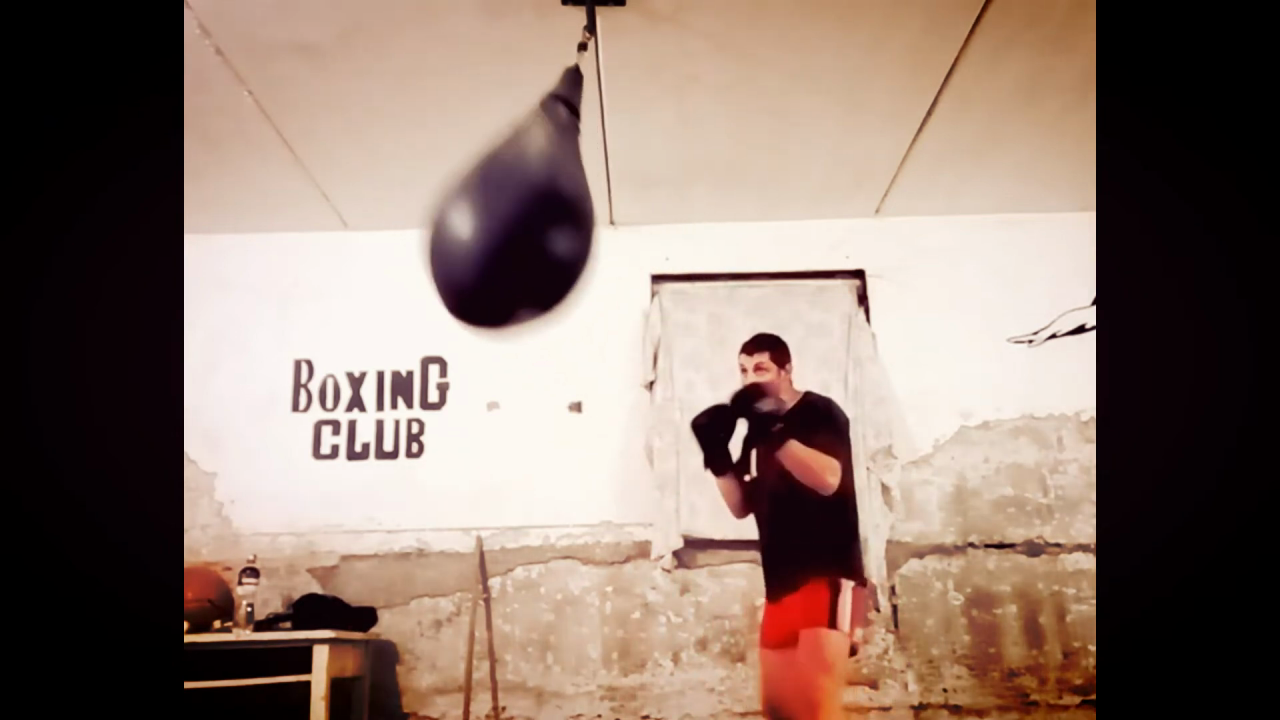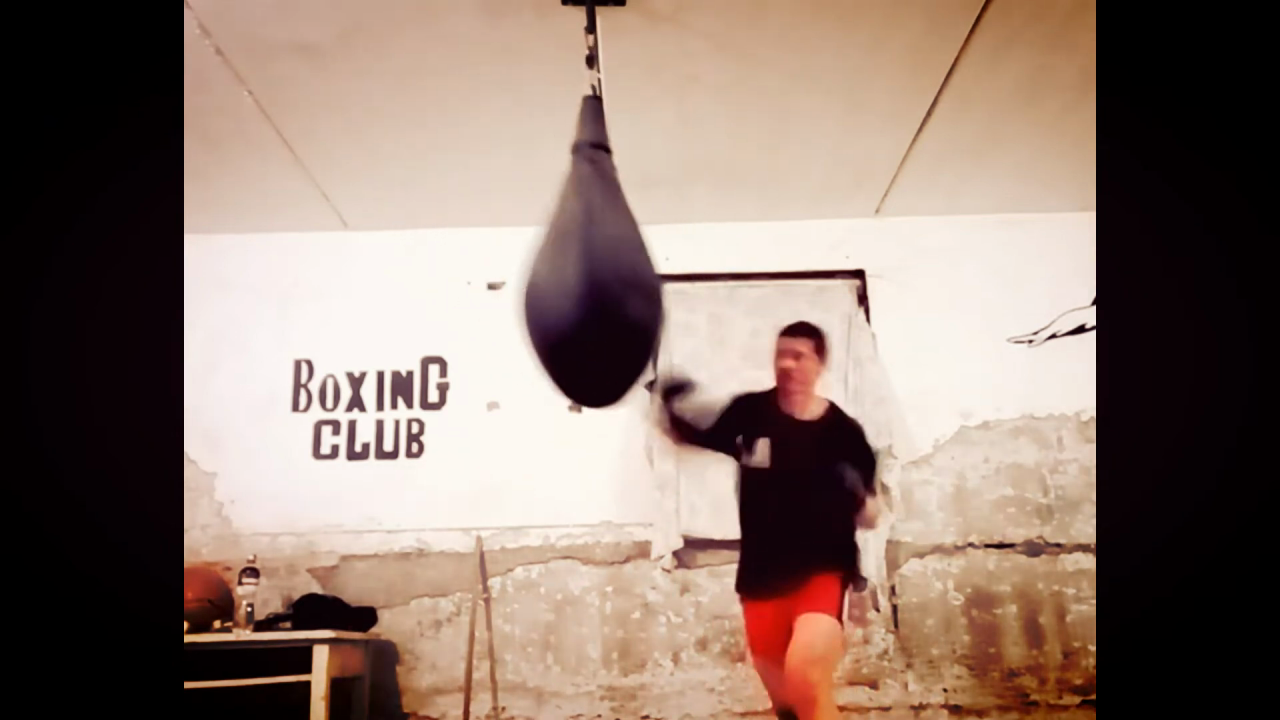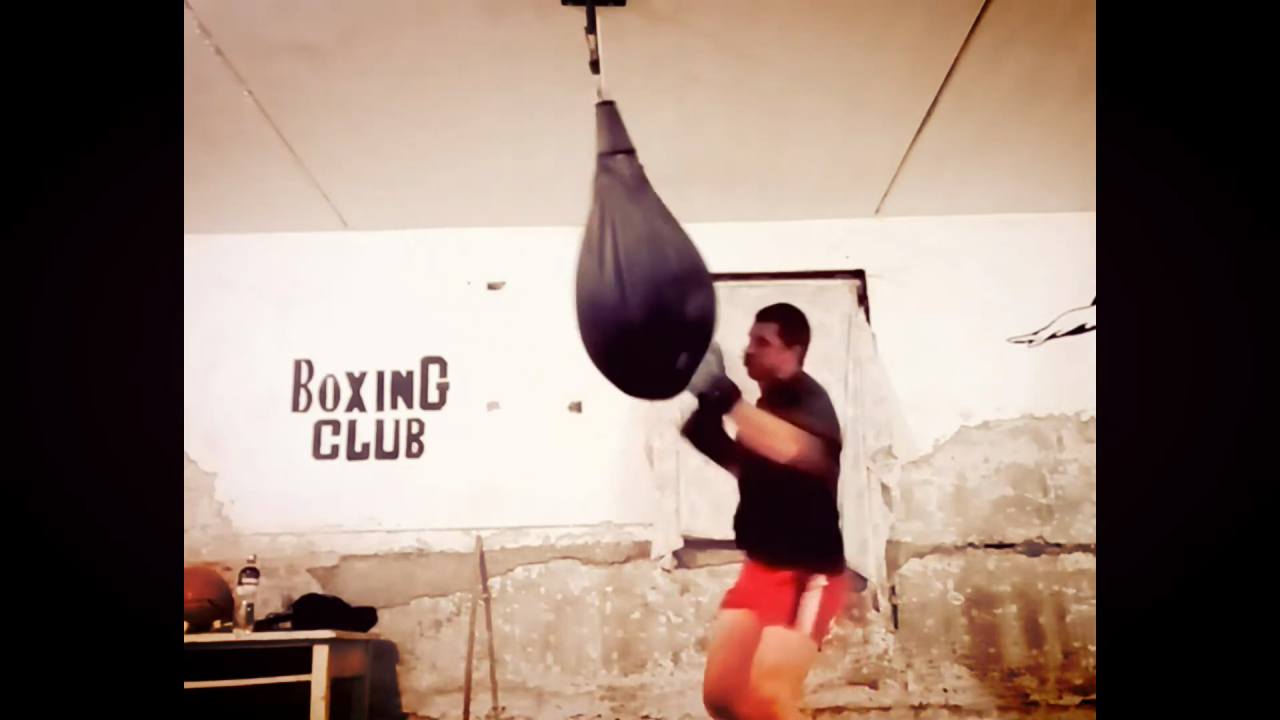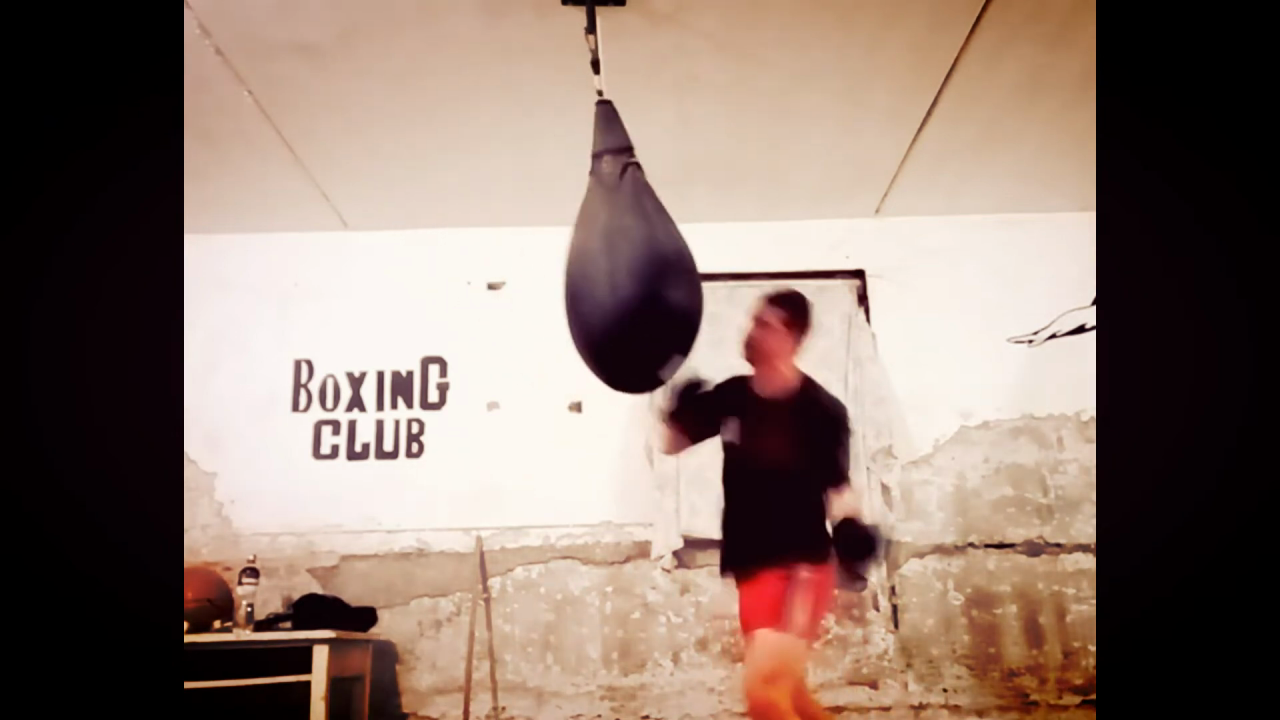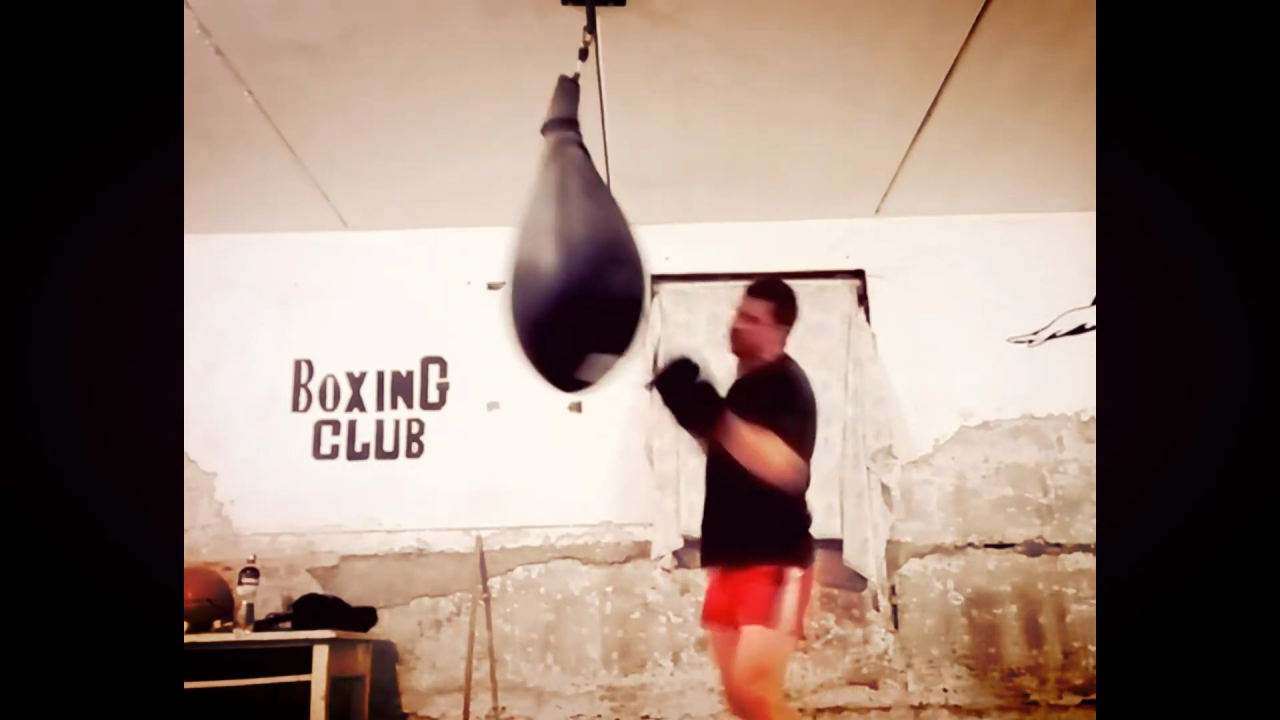
dt=0.2s
person 1, frame 1
left shoulder: (820, 412)
right shoulder: (756, 432)
left elbow: (828, 479)
right elbow: (742, 507)
left wrist: (776, 431)
right wrist: (716, 454)
left hip: (830, 576)
right hip: (784, 582)
person 1, frame 2
left shoulder: (843, 434)
right shoulder: (750, 412)
left elbow: (866, 515)
right elbow: (688, 437)
left wrist: (855, 499)
right wrist: (674, 416)
left hip: (824, 575)
right hip: (762, 585)
left knee: (806, 679)
person 1, frame 3
left shoulder: (807, 397)
right shoulder: (766, 400)
left elbow: (786, 447)
left wrist: (724, 394)
right wrist: (708, 435)
left hip: (808, 570)
right hip: (763, 564)
person 1, frame 4
left shoulder: (820, 410)
right shoulder: (734, 393)
left elbow: (837, 487)
right elbow: (673, 442)
left wrist: (852, 526)
right wrist: (680, 410)
left hip: (796, 567)
right hip: (752, 569)
person 1, frame 5
left shoulder: (786, 384)
right shoulder: (746, 383)
left elbow: (783, 469)
right elbow: (728, 453)
left wrist: (716, 415)
right wrist: (685, 405)
left hip: (775, 564)
right hip: (732, 559)
